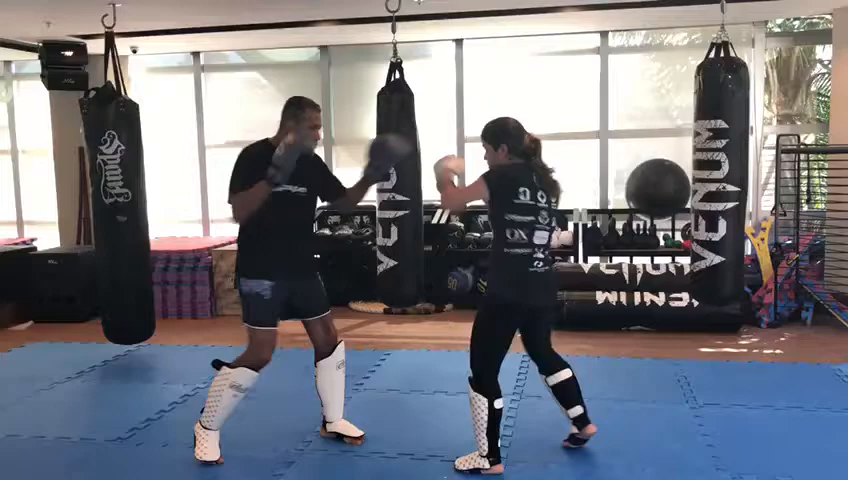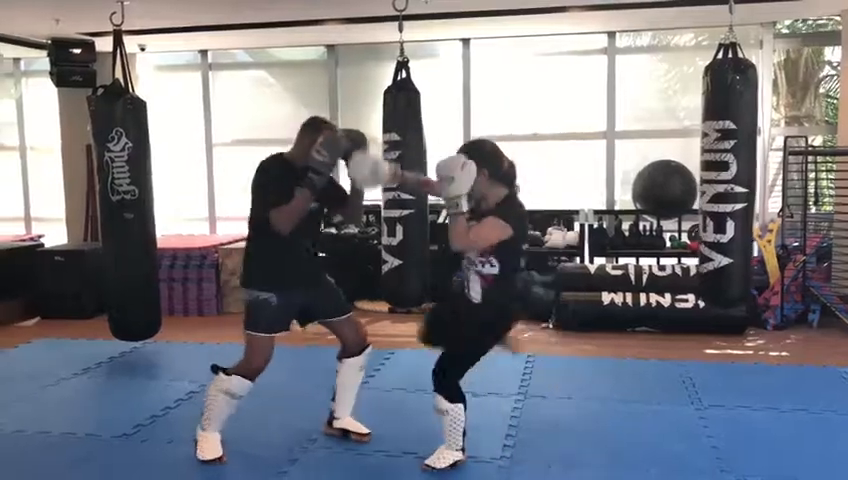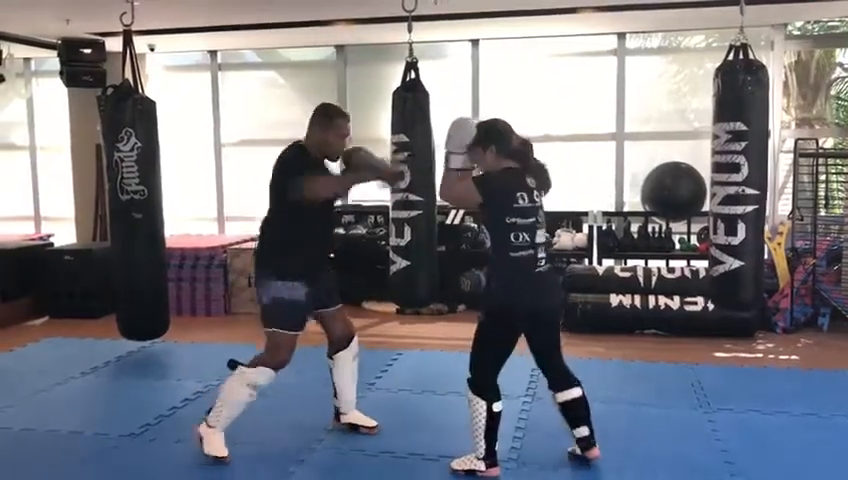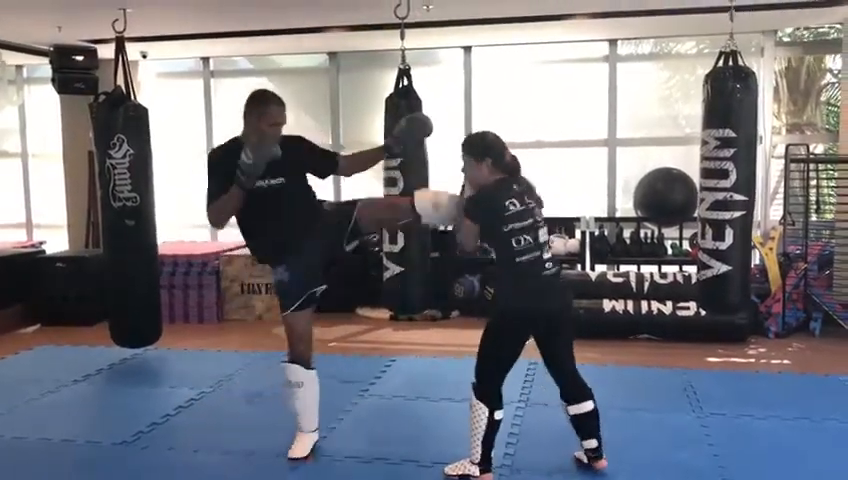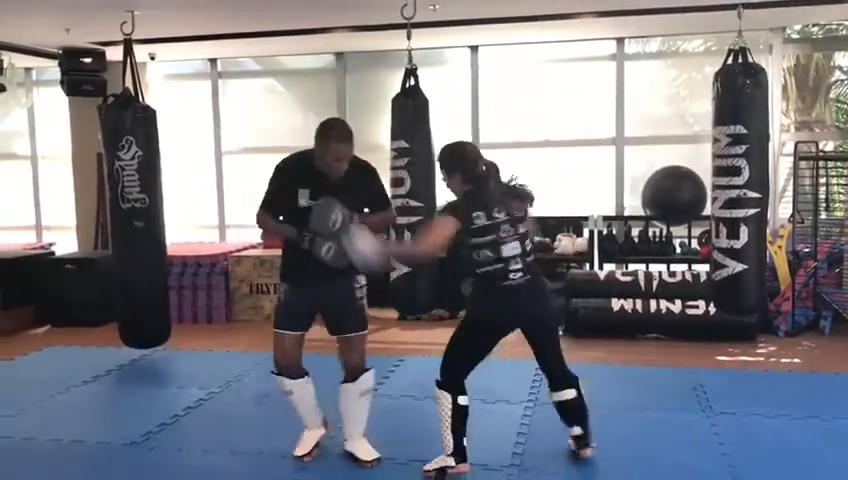
dt=1s
person 1, frame 1
left shoulder: (310, 162)
right shoulder: (254, 157)
left elbow: (344, 200)
right elbow: (240, 213)
left wrist: (371, 177)
right wrist: (274, 174)
left hip: (301, 269)
right hip: (261, 272)
left knee: (328, 340)
right knee: (262, 352)
left ankle: (333, 421)
right ankle: (207, 427)
person 1, frame 2
left shoulder: (317, 173)
right shoulder: (272, 171)
left elbow: (351, 210)
right elbow: (283, 224)
right wrist: (315, 179)
left hip: (309, 276)
right hip: (269, 282)
left knee: (357, 340)
right knee: (255, 362)
left ankle: (339, 418)
right ankle: (208, 431)
person 1, frame 3
left shoulder: (309, 158)
right shoulder: (298, 158)
left elbow: (321, 197)
right elbow: (313, 191)
left wrist: (356, 169)
right wrist: (363, 171)
left hip: (310, 266)
right hip: (284, 271)
left knee: (343, 334)
right knee: (277, 356)
left ankle: (346, 411)
right ankle: (212, 427)
person 1, frame 4
left shoulder: (293, 147)
right shoulder: (224, 158)
left elbow: (344, 165)
right elbow: (216, 220)
left wrist: (391, 148)
right wrist: (244, 180)
left hip: (321, 227)
right hip: (286, 257)
left knee: (389, 207)
right knee: (299, 345)
right ankle: (307, 431)
person 1, frame 5
left shoulder: (363, 173)
right shoulder: (291, 169)
left elbow: (390, 217)
right elbow: (264, 217)
left wrist: (356, 219)
right wrist: (301, 237)
left hip: (343, 278)
right hip: (298, 278)
left knee: (355, 362)
right knee: (286, 359)
left ankle: (355, 438)
right ankle: (315, 426)
person 2, frame 1
left shoulder: (505, 177)
right shoulder: (546, 181)
left elbow: (452, 202)
left wrist: (445, 173)
left hip: (507, 293)
right hip: (541, 289)
left knee: (483, 371)
right knee: (544, 353)
left ankle: (489, 457)
right ankle: (582, 423)
person 2, frame 2
left shoulder: (511, 213)
right shoulder: (478, 198)
left elbow: (461, 241)
right elbow: (437, 188)
left wrist: (458, 198)
right wrist: (393, 175)
left hip: (491, 311)
right hip: (472, 300)
left knee: (444, 376)
right knee: (431, 334)
left ankle: (454, 450)
person 2, frame 3
left shoulder: (494, 183)
right shoulder: (533, 177)
left elbow: (448, 194)
left wrist: (456, 154)
left hip: (509, 297)
right hip: (545, 291)
left knee: (482, 375)
right knee: (554, 366)
left ankle: (485, 460)
right ankle: (587, 443)
person 2, frame 4
left shoulder: (480, 202)
right shoulder: (524, 190)
left elbow: (467, 245)
left hip: (517, 304)
right hip: (554, 297)
left knee: (487, 382)
right knee: (568, 376)
person 2, frame 5
left shoulder: (459, 210)
right shoulder: (510, 195)
left elbow: (425, 247)
left wrist: (386, 250)
left hip: (493, 307)
right hip: (534, 298)
left knee: (451, 376)
right knee: (556, 369)
left ankle: (456, 458)
right ankle: (582, 441)
